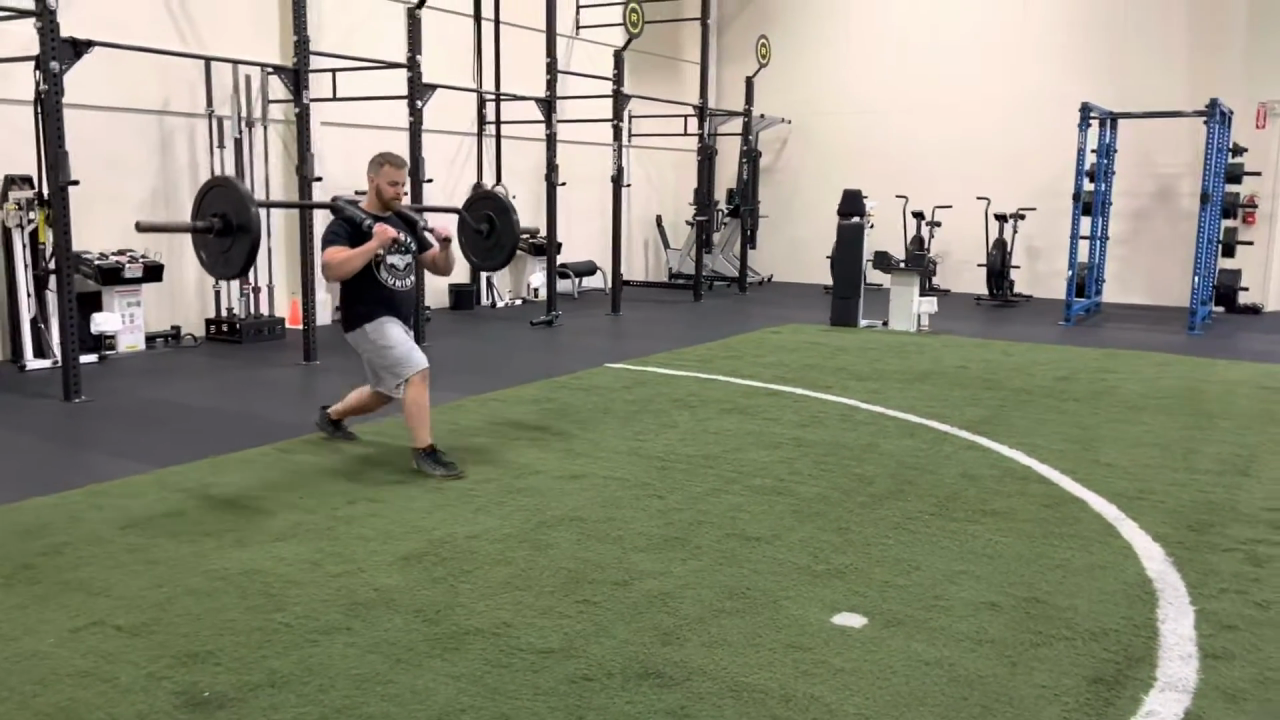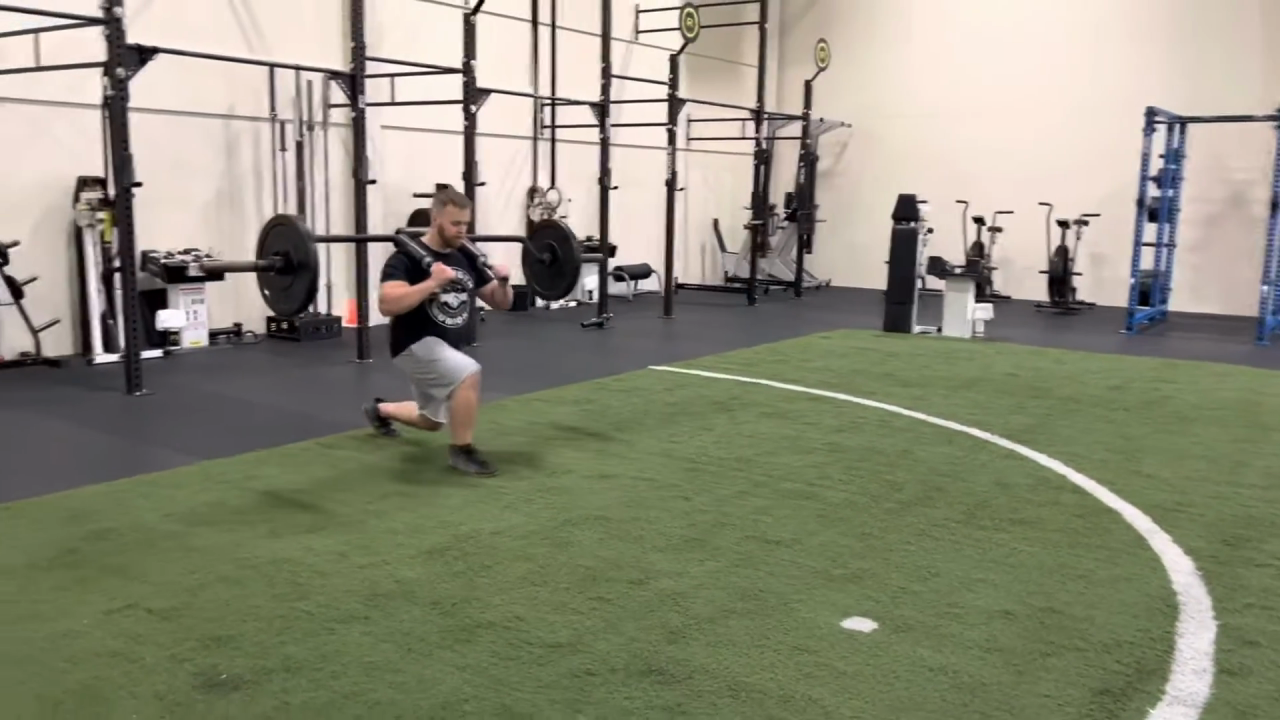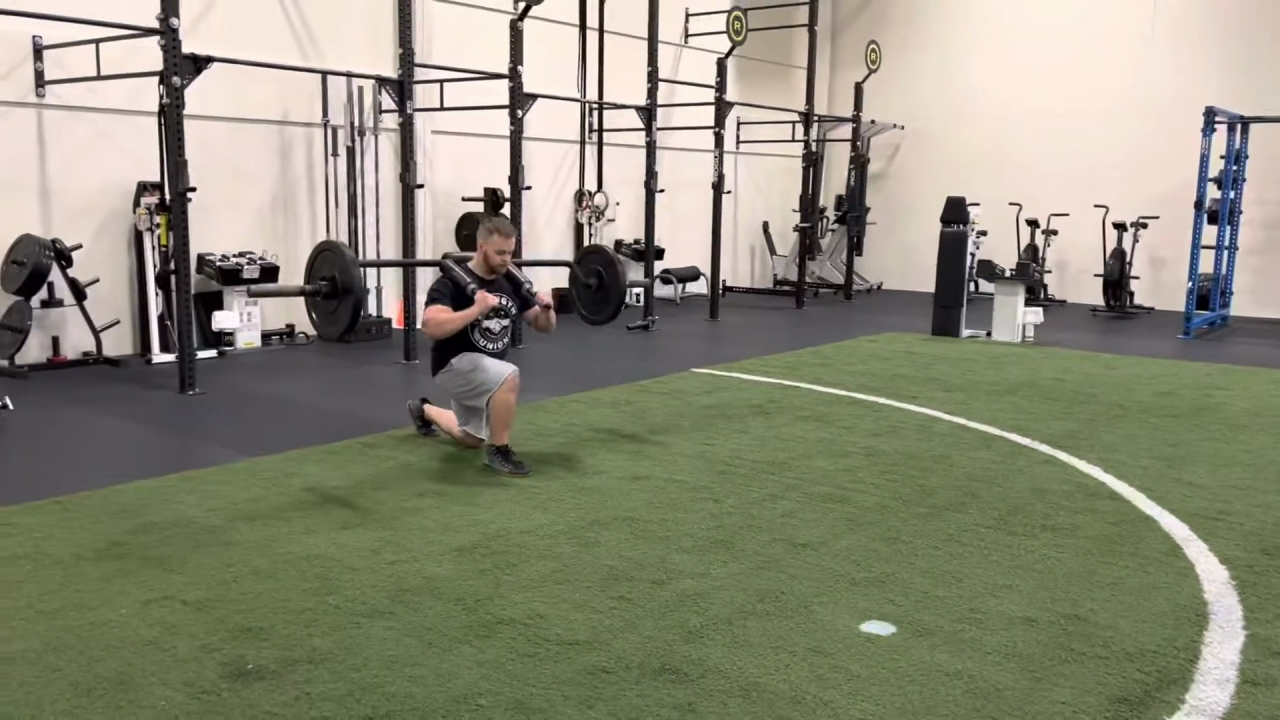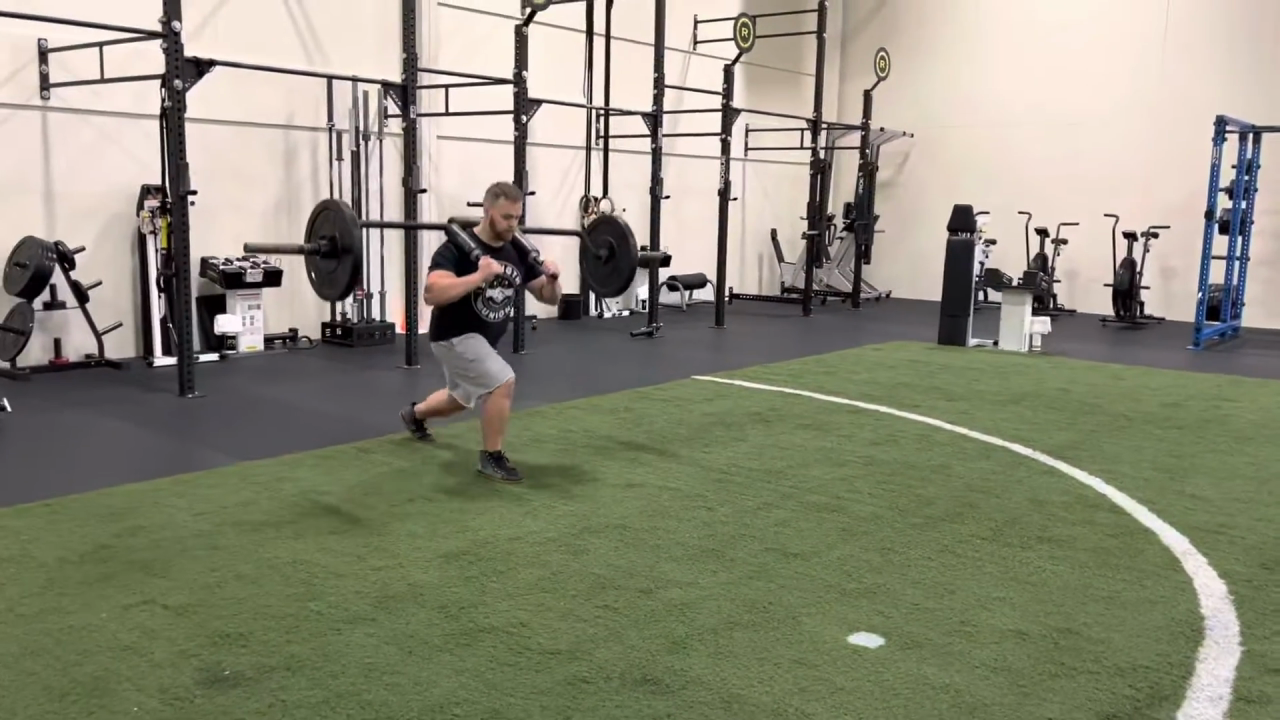
dt=0.4s
person 1, frame 1
left shoulder: (406, 223)
right shoulder: (347, 224)
left elbow: (441, 268)
right elbow: (331, 270)
left wrist: (445, 245)
right wrist: (375, 244)
left hip: (400, 321)
right hip: (369, 321)
left knee: (385, 390)
right knee: (417, 371)
left ankle: (330, 416)
right ankle: (424, 451)
person 1, frame 2
left shoulder: (467, 258)
right shoulder: (407, 259)
left elbow: (501, 302)
right elbow: (387, 304)
left wrist: (503, 282)
right wrist: (433, 282)
left hip: (447, 350)
right hip: (415, 346)
left knee: (432, 420)
right knee: (469, 374)
left ankle: (378, 411)
right ankle: (461, 450)
person 1, frame 3
left shoulder: (511, 283)
right shoulder: (452, 284)
left elbow: (545, 327)
right elbow: (431, 328)
left wrist: (547, 308)
right wrist: (478, 309)
left hip: (483, 368)
right hip: (454, 364)
left knee: (472, 439)
right knee: (508, 377)
left ankle: (422, 409)
right ankle: (498, 451)
person 1, frame 4
left shoulder: (517, 252)
right shoulder: (457, 249)
left elbow: (550, 297)
right elbow: (432, 294)
left wrist: (552, 277)
right wrist: (481, 275)
left hip: (487, 338)
right hip: (455, 335)
left knee: (460, 399)
right knee: (502, 382)
left ankle: (413, 415)
right ankle: (492, 457)
